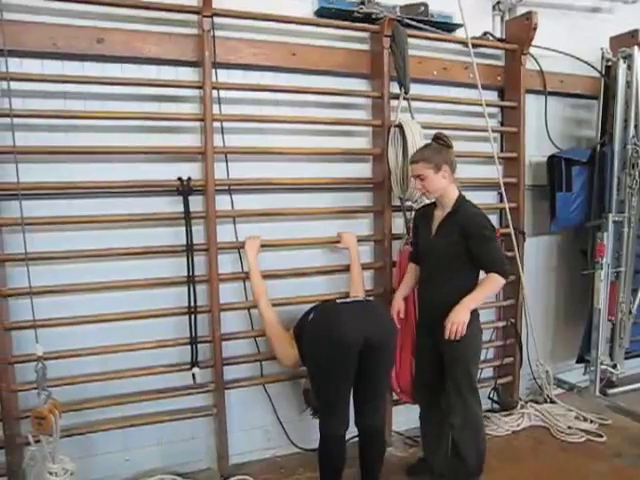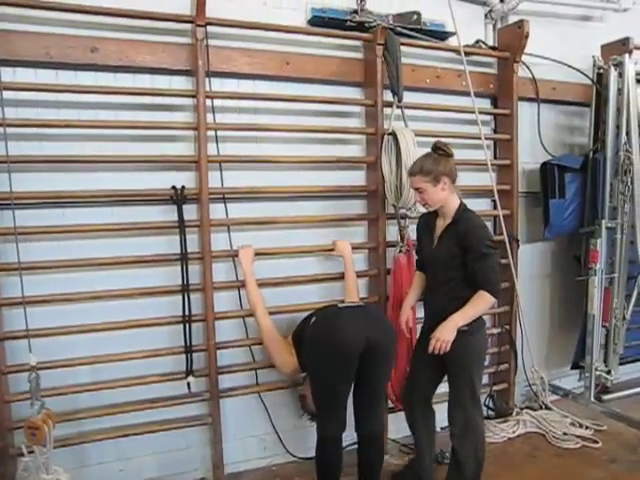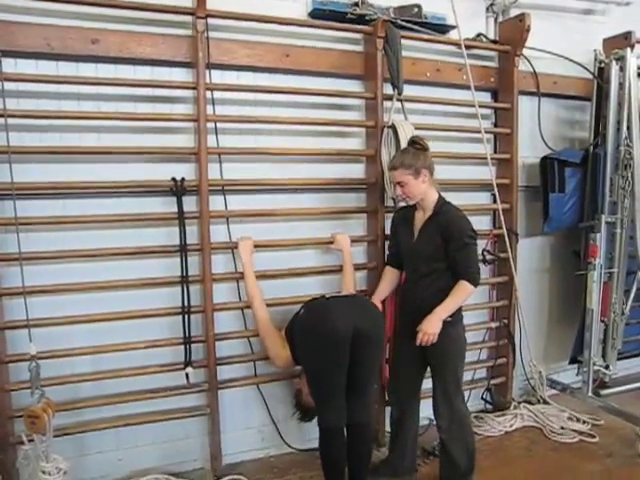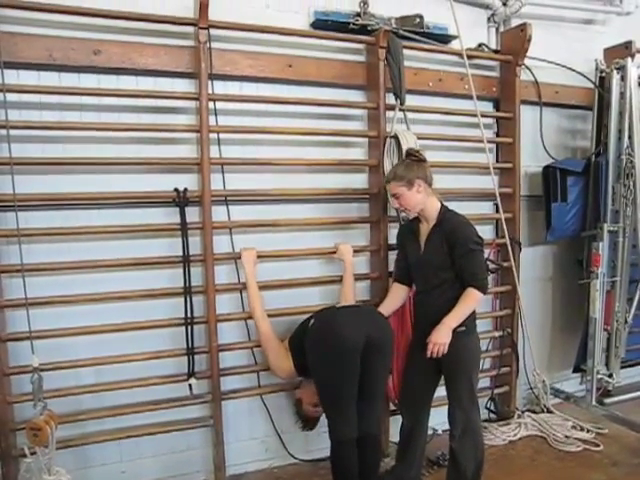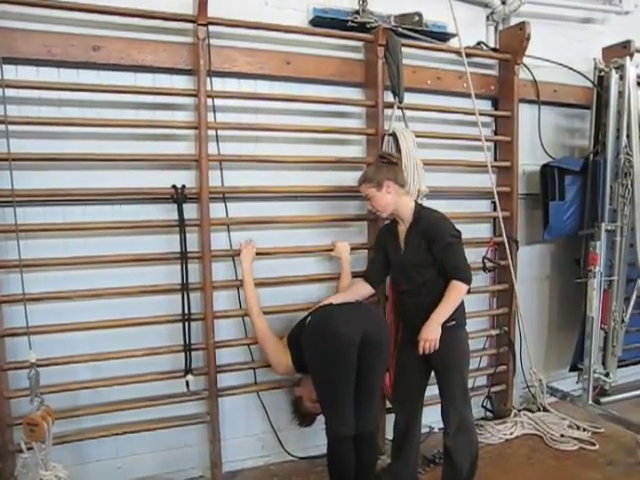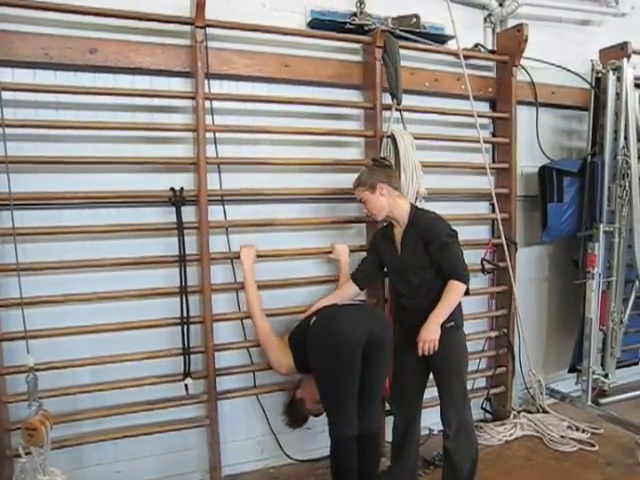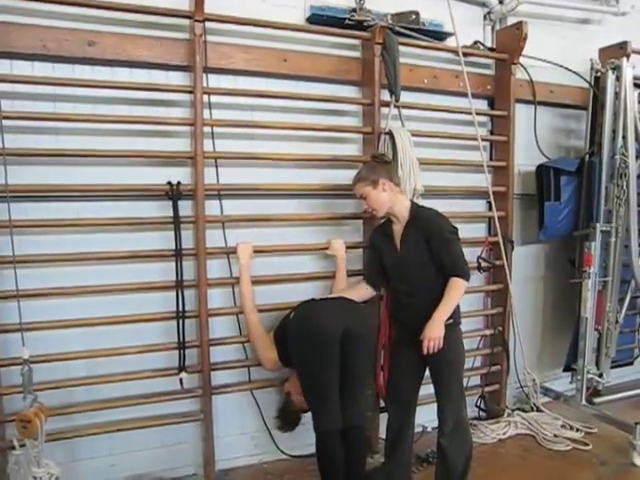
dt=0.7s
person 1, frame 1
left shoulder: (471, 218)
right shoulder: (423, 216)
left elbow: (498, 273)
left wrist: (465, 307)
right wrist: (400, 293)
left hip: (459, 323)
right hip: (428, 321)
left knee: (461, 399)
right knee: (428, 394)
person 1, frame 2
left shoulder: (472, 229)
right shoulder: (425, 223)
left elbow: (490, 291)
left wrist: (452, 325)
right wrist: (409, 302)
left hip: (465, 334)
right hip: (432, 328)
left knee: (463, 411)
right knee: (414, 396)
person 1, frame 3
left shoulder: (453, 220)
right shoulder: (401, 218)
left elbow: (469, 279)
left wrist: (437, 316)
right wrist: (377, 298)
left hip: (444, 325)
right hip: (408, 321)
left knee: (448, 402)
right knee: (401, 394)
person 1, frame 4
left shoulder: (458, 228)
right shoulder: (407, 231)
left elbow: (477, 286)
left wrist: (446, 327)
right wrist: (378, 315)
left hip: (458, 335)
right hip: (422, 332)
left knee: (462, 413)
right knee: (411, 406)
person 1, frame 5
left shoulder: (435, 224)
right shoulder: (387, 235)
left elbow: (461, 279)
right elbow: (371, 281)
left wrist: (435, 323)
right wrist: (334, 300)
left hip: (446, 330)
right hip: (410, 331)
left knee: (455, 410)
right knee: (404, 405)
person 1, frame 6
left shoulder: (431, 225)
right shoulder: (382, 238)
left elbow: (459, 278)
right elbow: (360, 280)
left wrist: (434, 323)
right wrist: (323, 304)
left hip: (444, 331)
right hip: (406, 333)
left knee: (454, 412)
right knee: (403, 407)
person 1, frame 7
left shoulder: (431, 222)
right shoulder: (379, 236)
left elbow: (460, 275)
right elbow: (374, 285)
left wrist: (437, 321)
right wrist: (335, 300)
left hip: (442, 328)
right hip: (404, 331)
left knee: (450, 409)
right knee: (398, 404)
person 2, frame 1
left shoulder: (291, 352)
left elbow: (263, 304)
right elbow: (358, 295)
left wrist: (252, 258)
right wrist: (353, 248)
left hip: (331, 330)
right hip: (379, 318)
left knee: (333, 427)
right knee: (372, 422)
person 2, frame 2
left shoulder: (290, 360)
left elbow: (259, 311)
right elbow: (353, 301)
left wrist: (247, 266)
right wrist: (347, 255)
left hip: (332, 333)
right hip: (377, 322)
left knee: (330, 431)
right knee: (372, 427)
person 2, frame 3
left shoulder: (285, 355)
left elbow: (257, 305)
right elbow: (349, 293)
left wrist: (246, 259)
right wrist: (346, 251)
left hip: (322, 323)
right hip: (367, 313)
left knee: (332, 422)
right knee: (360, 417)
person 2, frame 4
left shoulder: (286, 366)
left elbow: (259, 316)
right elbow: (347, 306)
left wrist: (249, 269)
left hip: (333, 335)
right hip: (376, 323)
left knee: (343, 433)
right knee: (369, 429)
person 2, frame 5
left shoulder: (286, 361)
left elbow: (256, 316)
left wrist: (246, 266)
right wrist: (345, 259)
left hip: (330, 331)
right hip: (373, 319)
left knee: (340, 430)
right knee: (367, 427)
person 2, frame 6
left shoulder: (286, 360)
left elbow: (257, 314)
left wrist: (248, 267)
right wrist: (343, 261)
left hip: (335, 332)
right hip: (376, 321)
left knee: (344, 431)
right knee: (369, 427)
person 2, frame 7
left shoulder: (273, 358)
left elbow: (251, 312)
right elbow: (339, 295)
left wrist: (244, 264)
right wrist: (340, 257)
left hip: (313, 325)
right hip: (355, 315)
left knee: (328, 426)
right knee: (354, 421)
